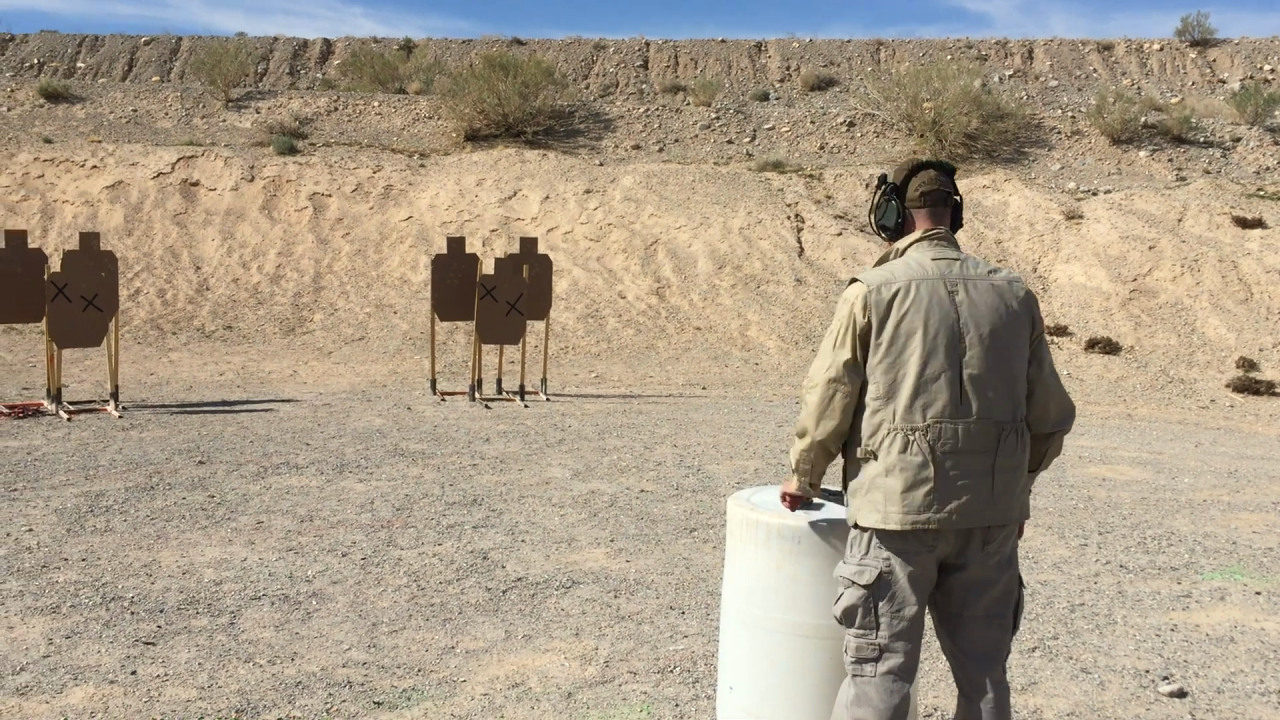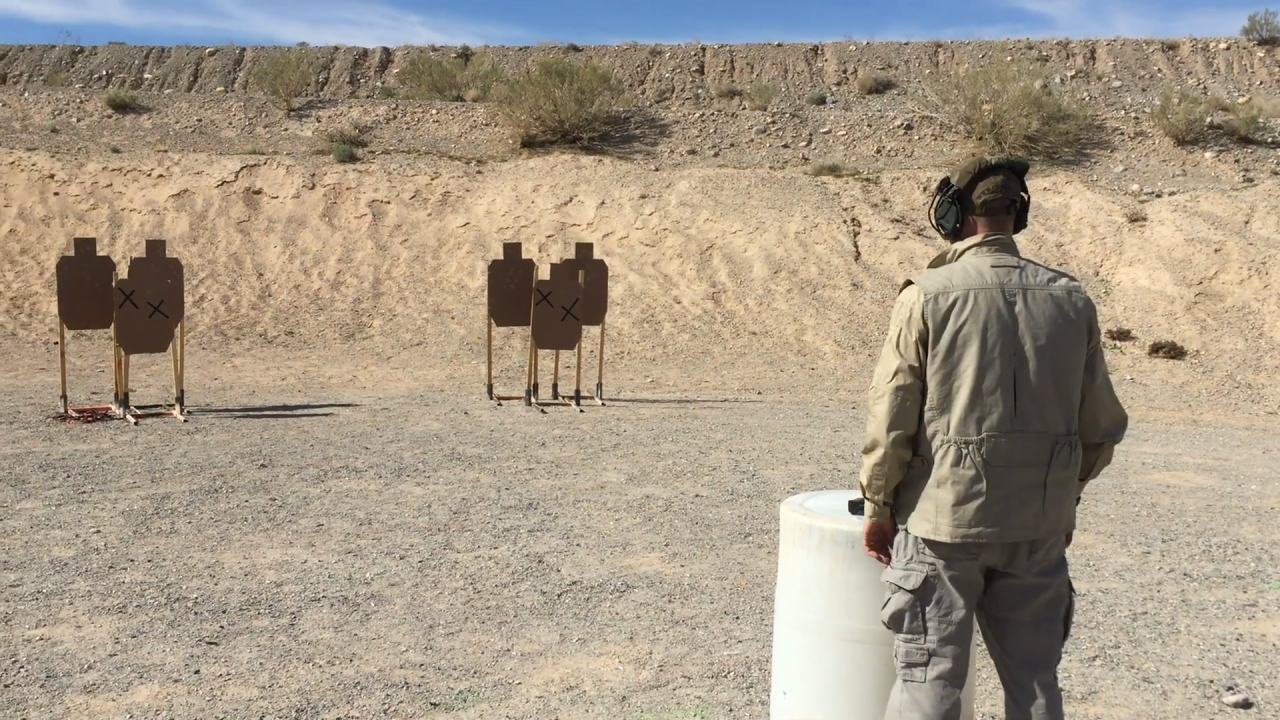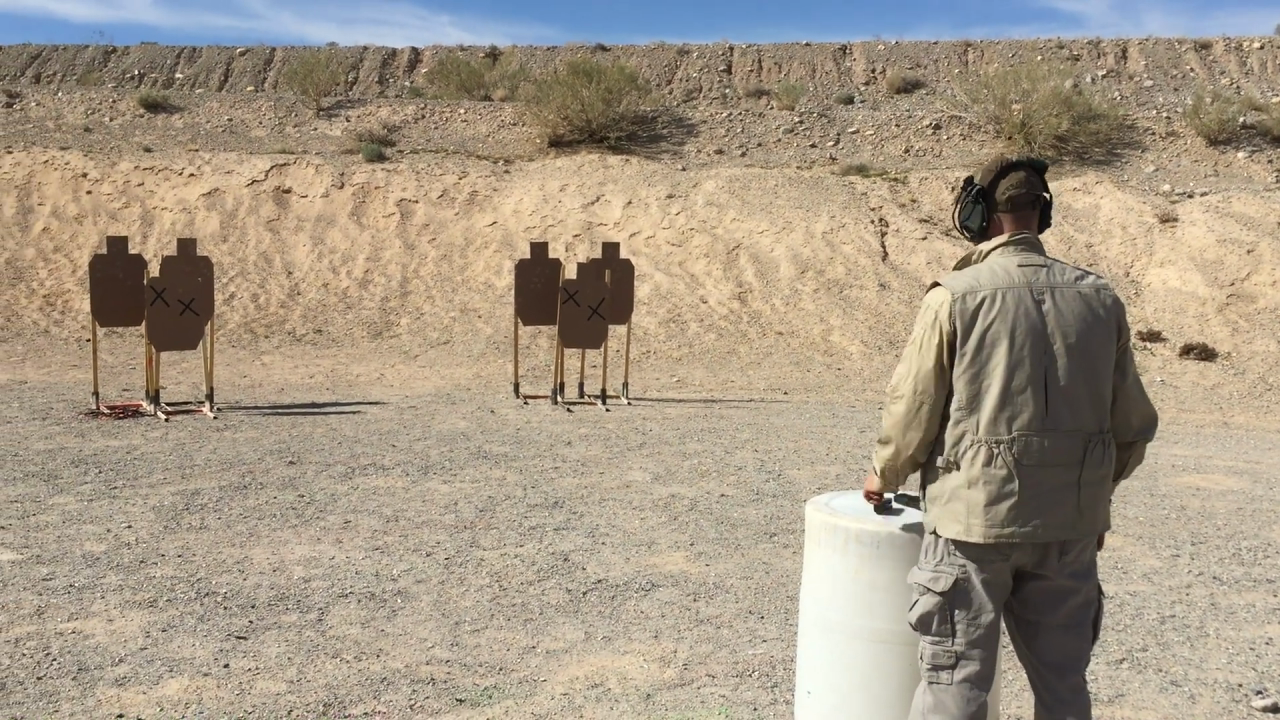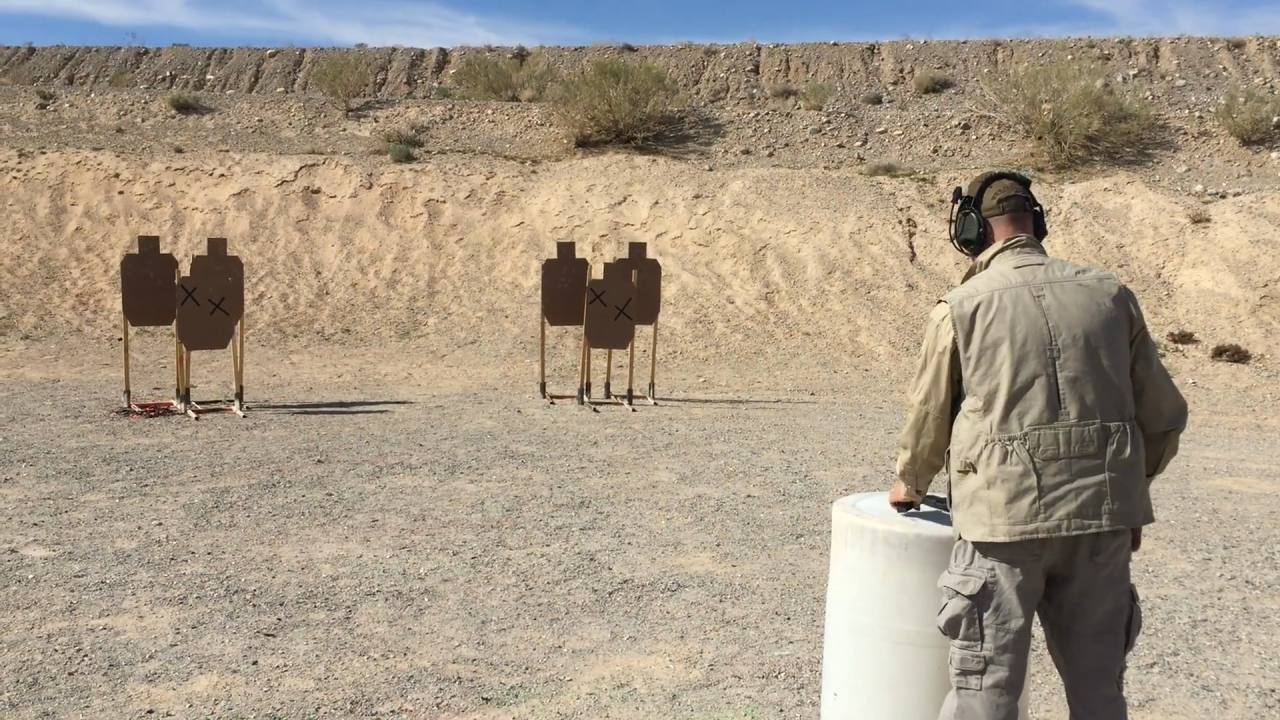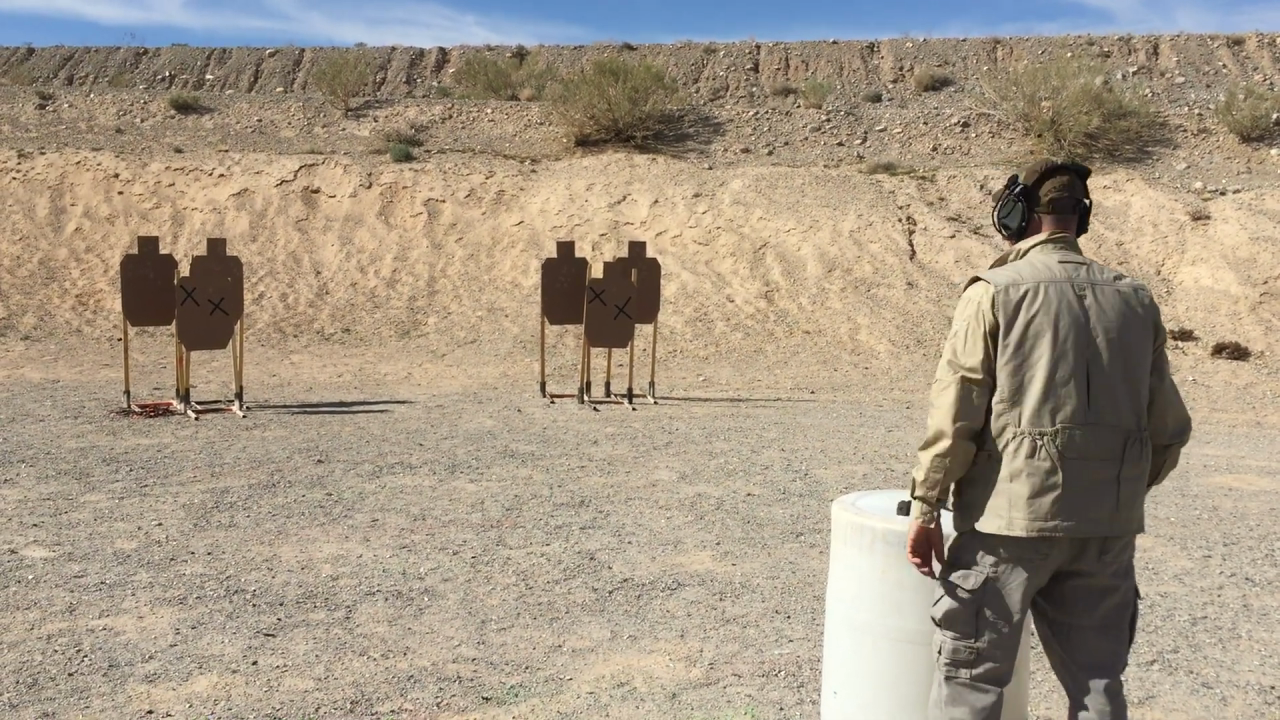
dt=1s
person 1, frame 1
left shoulder: (872, 292)
right shoulder: (1013, 293)
left elbow: (827, 402)
right elbow: (1050, 415)
left wrist: (803, 475)
right wrist: (1014, 488)
left hip: (899, 506)
right hip: (989, 513)
left knee: (879, 670)
right knee: (982, 671)
person 1, frame 2
left shoulder: (928, 296)
right shoulder: (1070, 300)
left elbow: (890, 418)
right elbow: (1100, 425)
left wrist: (877, 506)
right wrist: (1065, 494)
left hip: (945, 517)
right hip: (1038, 524)
person 1, frame 3
left shoulder: (955, 297)
right shoulder: (1099, 299)
left elbow: (912, 410)
right elbow: (1132, 423)
left wrist: (884, 477)
left hip: (975, 517)
right hip: (1069, 523)
person 1, frame 4
left shoulder: (960, 308)
right shoulder: (1110, 294)
left elbow: (929, 418)
right elbow: (1162, 415)
left wrist: (909, 485)
right wrist: (1125, 490)
left hip: (1005, 517)
right hip: (1101, 517)
person 1, frame 5
left shoulder: (995, 293)
right shoulder: (1136, 300)
left elbow: (955, 412)
right elbow: (1167, 427)
left wrist: (925, 505)
left hip: (1011, 517)
right hip: (1104, 523)
